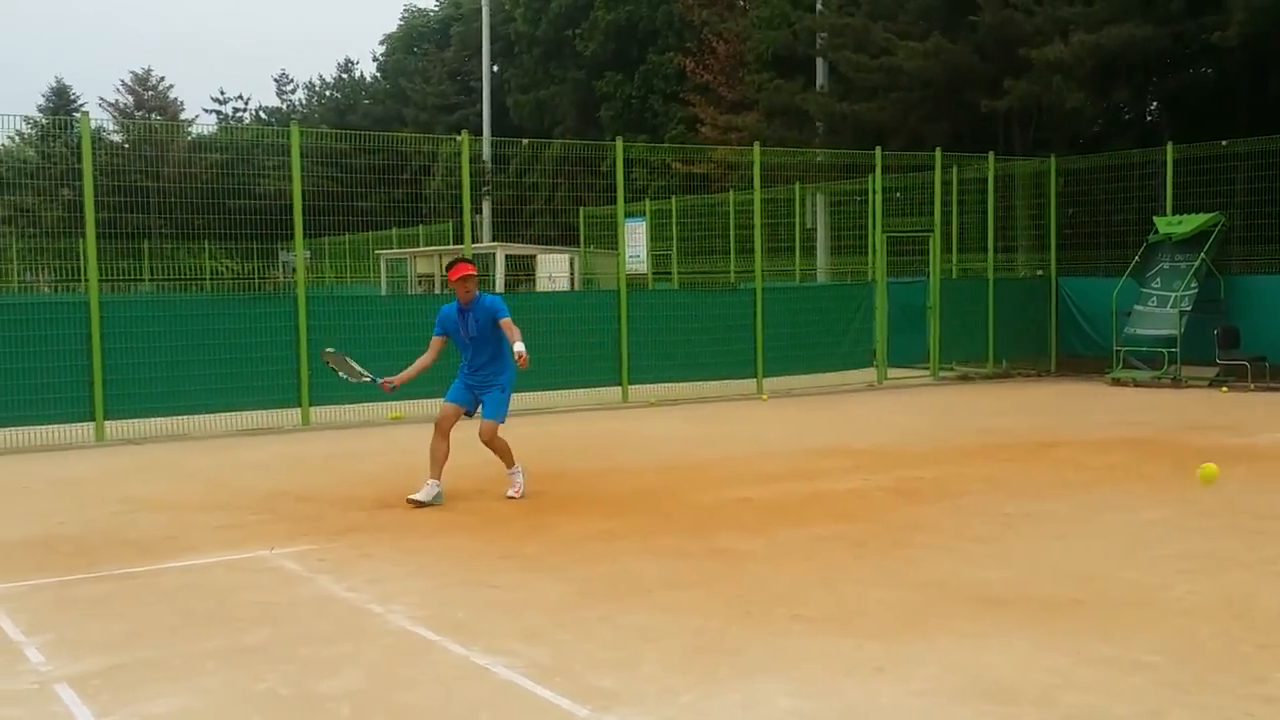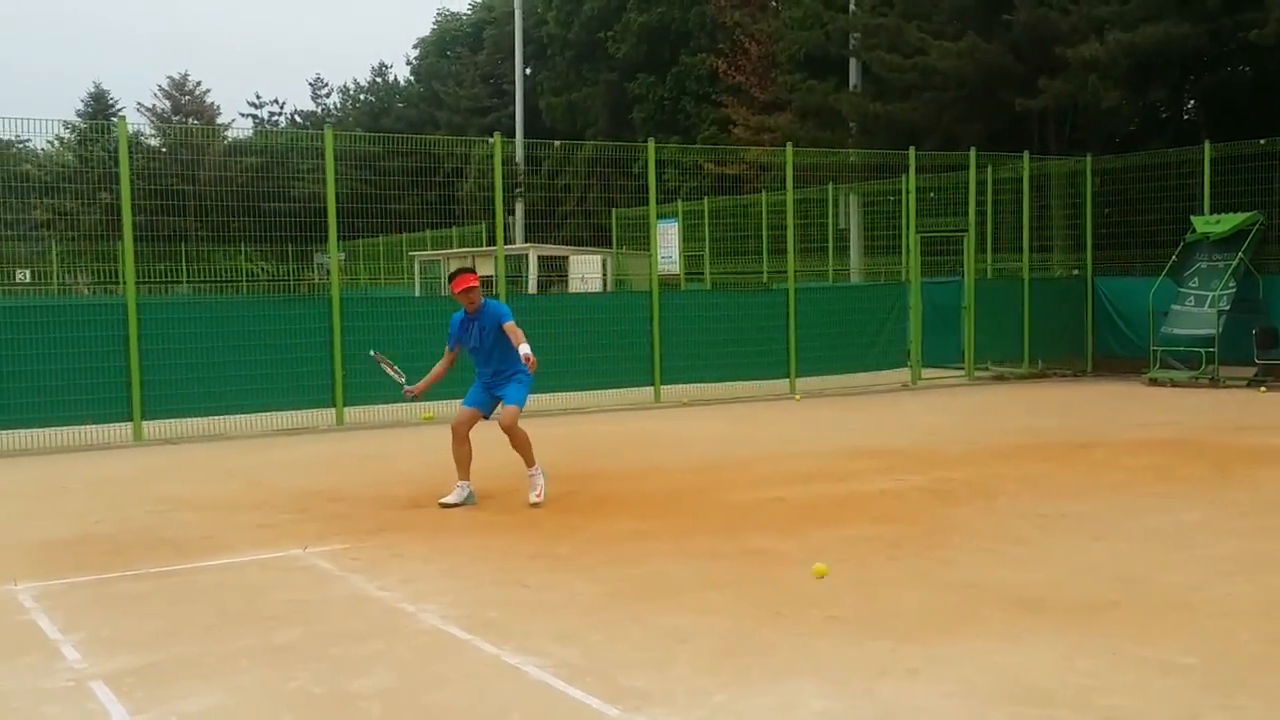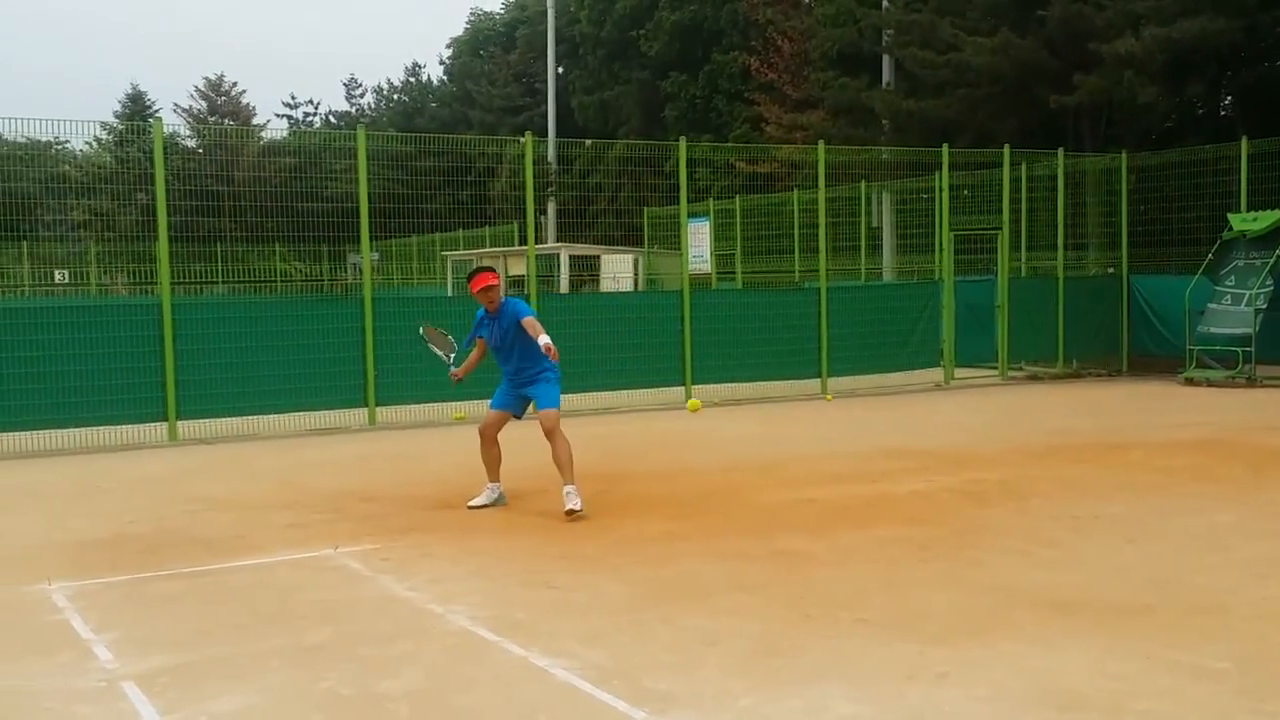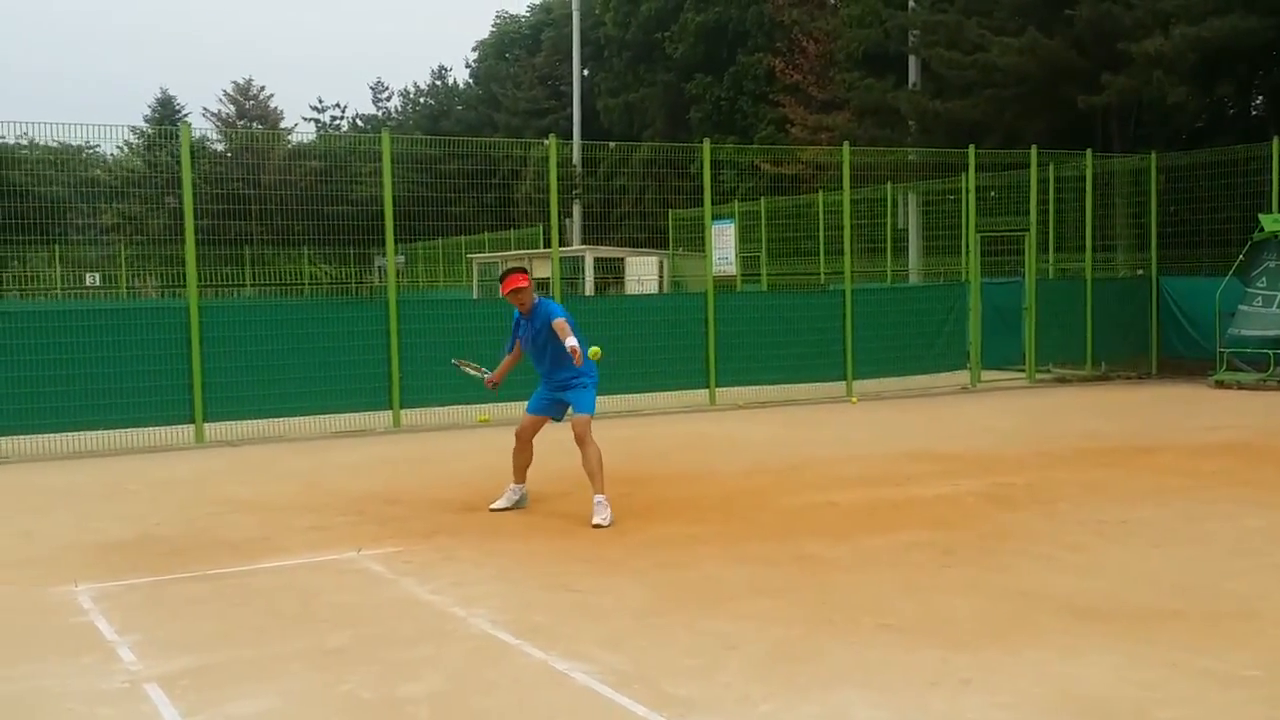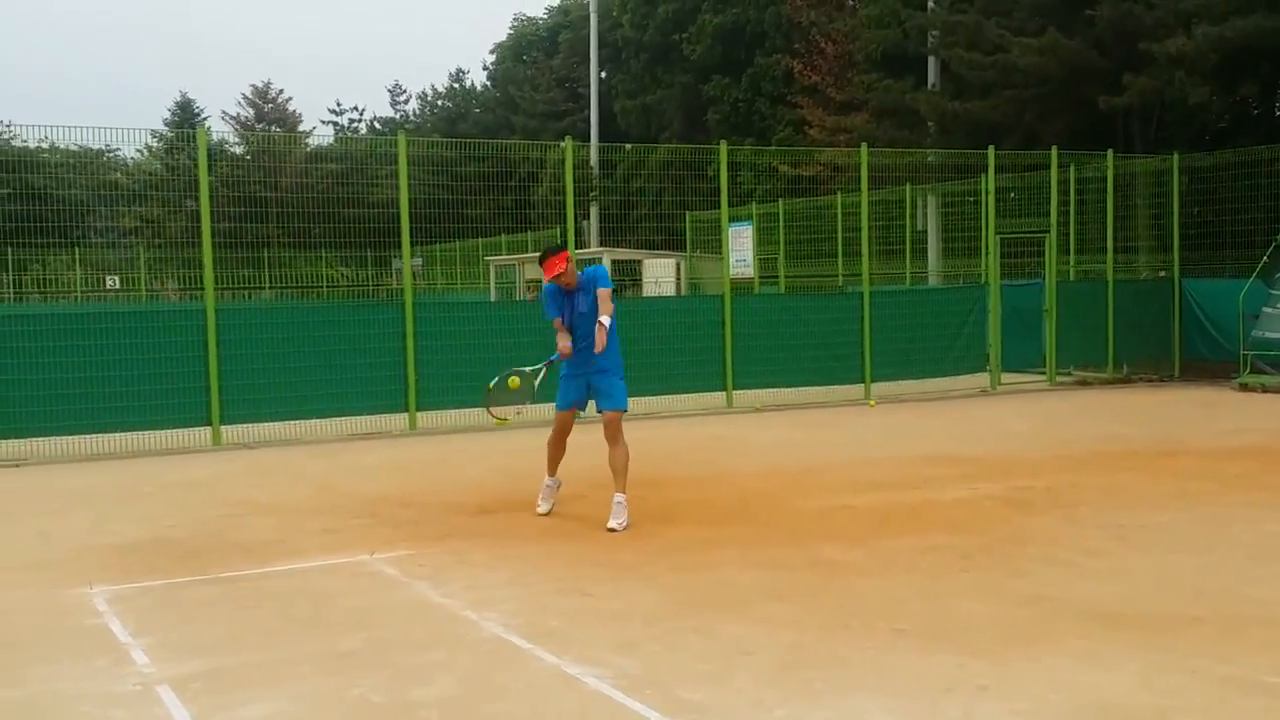
dt=0.2s
person 1, frame 1
left shoulder: (493, 303)
right shoulder: (447, 314)
left elbow: (510, 328)
right elbow: (431, 354)
left wrist: (519, 347)
right wrist: (399, 379)
left hip: (498, 378)
right hip: (467, 378)
left knee: (488, 435)
right knee: (442, 422)
left ankle: (514, 471)
right ankle: (433, 487)
person 1, frame 2
left shoulder: (497, 308)
right shoulder: (457, 321)
left elbow: (513, 330)
right elbow: (447, 361)
left wrist: (524, 348)
right wrist: (421, 387)
left hip: (514, 376)
right hip: (485, 381)
left knee: (508, 422)
right knee: (459, 427)
left ankle: (534, 472)
right ankle: (464, 488)
person 1, frame 3
left shoulder: (516, 307)
right shoulder: (482, 316)
left elbow: (532, 325)
right elbow: (480, 347)
left wrist: (544, 340)
right wrist: (462, 370)
left hip: (542, 375)
right hip: (512, 381)
left knee: (551, 427)
right knee: (486, 430)
left ankle: (570, 493)
right ankle: (494, 490)
person 1, frame 4
left shoulder: (549, 308)
right shoulder: (519, 316)
left elbow: (561, 327)
right elbow: (516, 350)
left wrist: (571, 344)
right wrist: (495, 376)
left hip: (579, 380)
right hip: (550, 384)
left knee: (582, 434)
right knee: (522, 433)
left ankle: (601, 502)
right ankle: (517, 491)
person 1, frame 5
left shoulder: (597, 272)
right shoulder: (551, 293)
left elbow: (605, 301)
right elbow: (561, 330)
left wrist: (603, 324)
right wrist: (563, 344)
left hip: (607, 365)
right hip: (574, 368)
left knee: (613, 429)
right knee: (560, 428)
left ankle: (620, 503)
right ankle: (551, 482)
